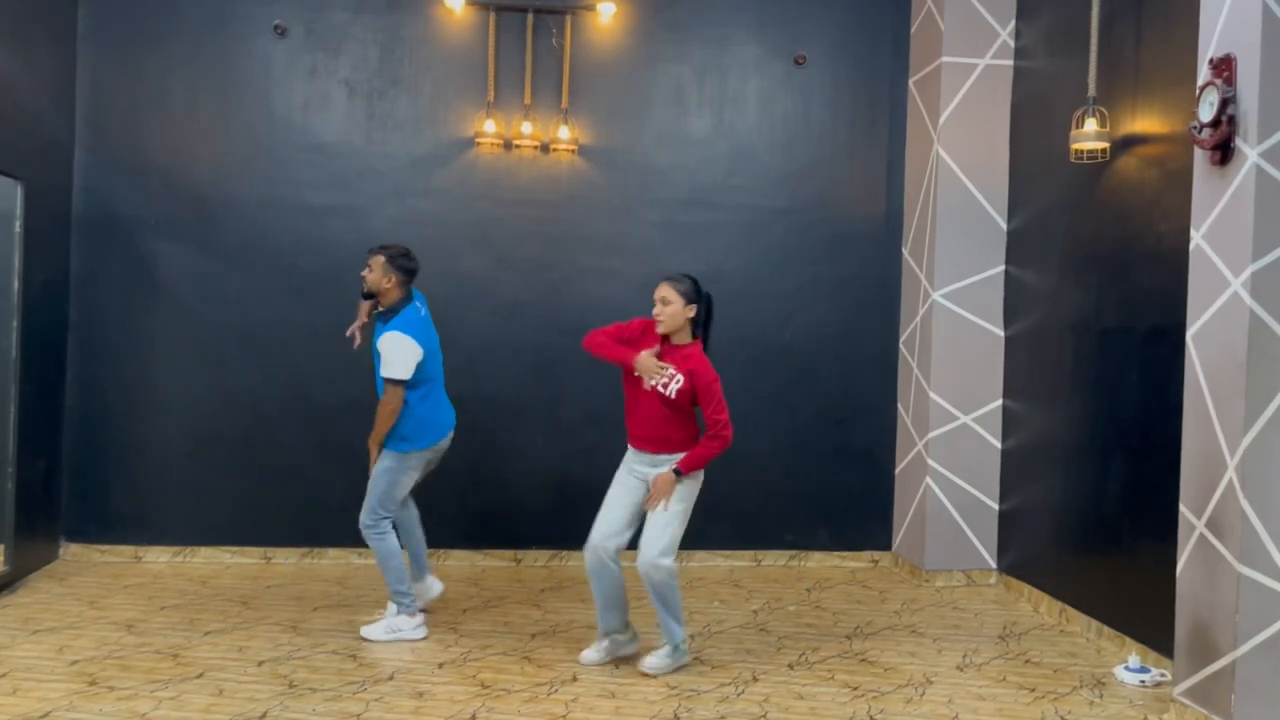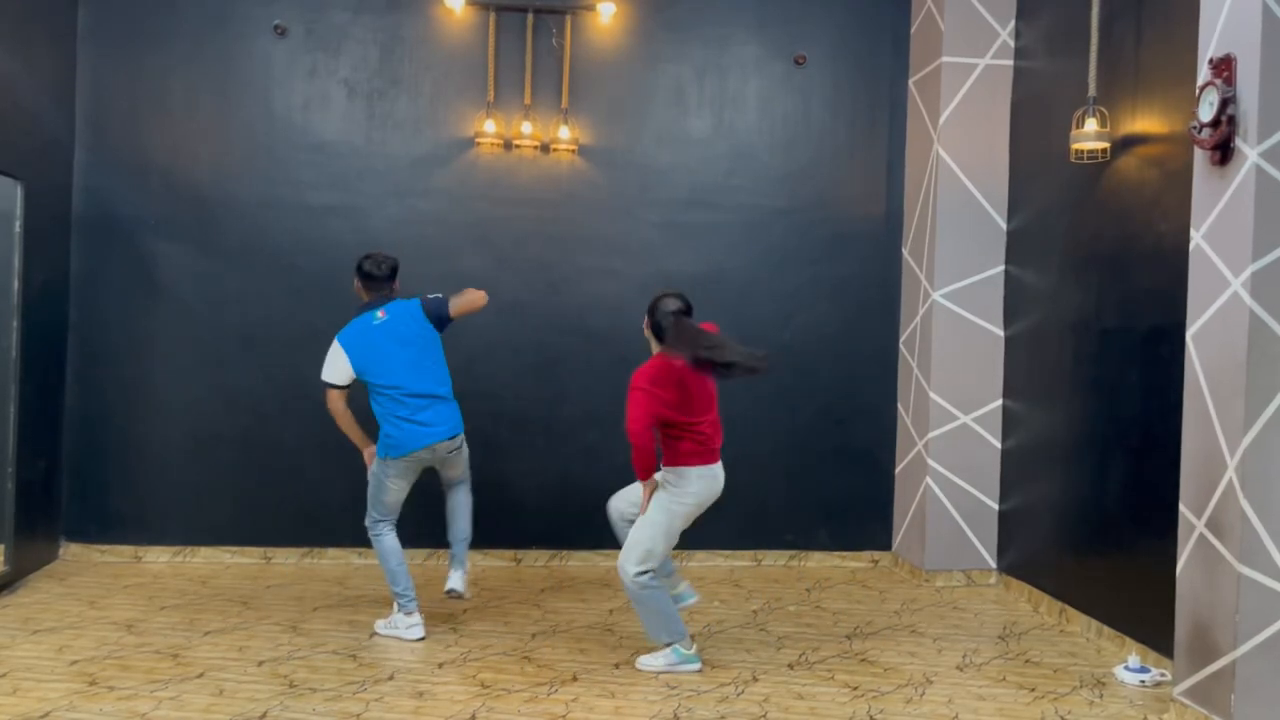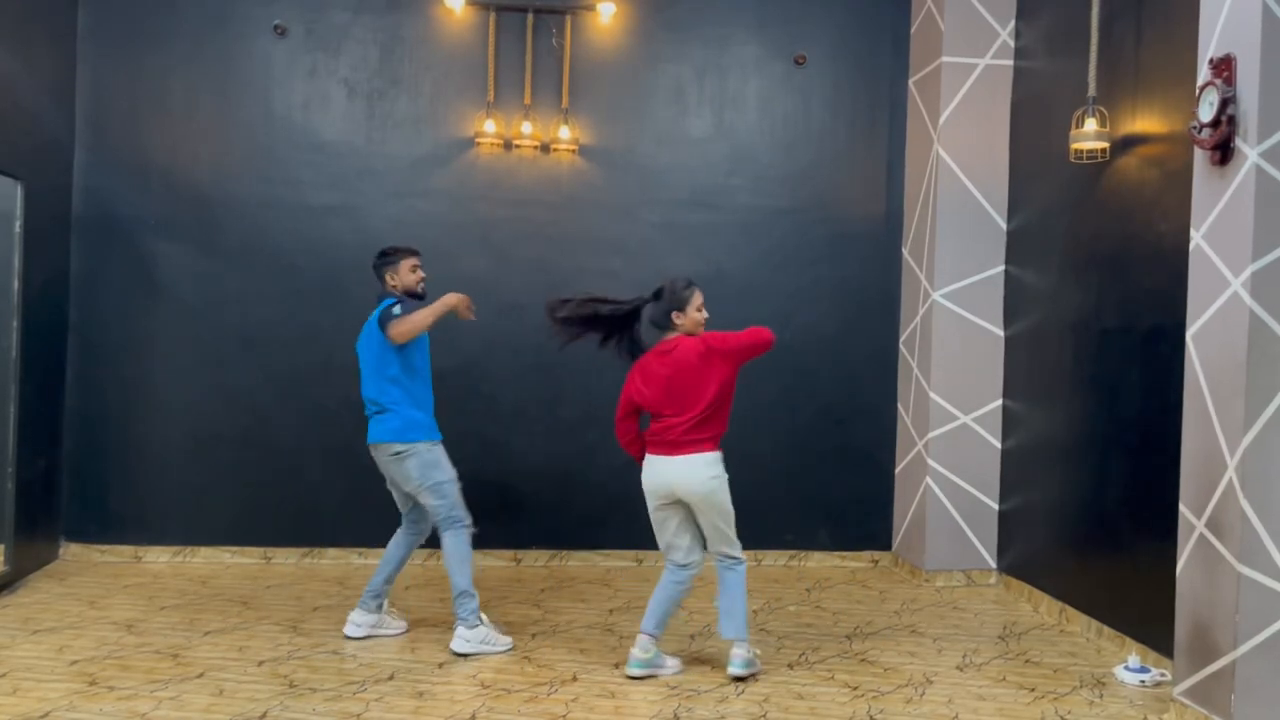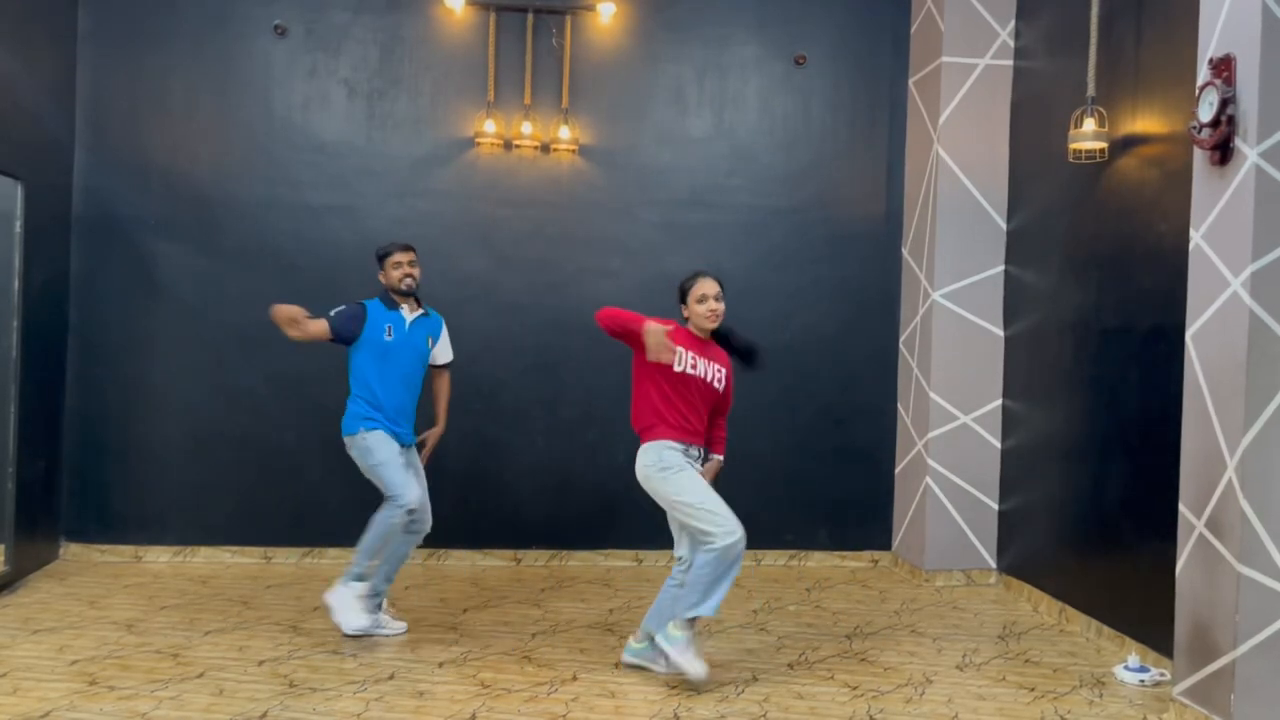
dt=0.3s
person 1, frame 1
left shoulder: (700, 368)
right shoulder: (645, 332)
left elbow: (721, 434)
right elbow: (593, 340)
left wrist: (676, 474)
right wrist: (634, 359)
left hip: (679, 468)
right hip: (635, 460)
left knee: (653, 559)
right knee: (600, 546)
left ankle: (675, 644)
right ankle: (616, 636)
person 1, frame 2
left shoulder: (649, 375)
right shoulder: (700, 349)
left elbow: (638, 436)
right elbow: (706, 331)
left wrist: (646, 481)
left hip: (686, 480)
right hip: (709, 473)
left knee: (634, 567)
right knee: (620, 509)
left ankle: (682, 649)
right ankle: (673, 587)
person 1, frame 3
left shoulder: (643, 366)
right shoulder: (711, 347)
left elbow: (625, 424)
right elbow: (764, 338)
right wrist: (724, 348)
left hip: (658, 470)
right hip: (703, 468)
left knee: (682, 562)
right knee: (728, 557)
left ankle: (644, 650)
right ankle: (739, 650)
person 1, frame 4
left shoulder: (722, 361)
right shoulder: (661, 337)
right elbow: (606, 316)
left wrist: (715, 459)
right wrist: (649, 328)
left hip: (691, 462)
right hip: (660, 457)
left knee: (695, 558)
right knee: (729, 536)
left ankle: (649, 640)
right ankle: (677, 626)
person 2, frame 1
left shoulder: (398, 337)
right shoulder: (407, 298)
left elbow: (391, 403)
right elbow: (372, 298)
left wrist: (374, 447)
right wrist: (365, 312)
left hip: (413, 438)
right hip: (433, 430)
left knee: (374, 522)
right knee: (395, 501)
left ankle: (405, 613)
right ankle: (421, 581)
person 2, frame 2
left shoulder: (344, 340)
right shoulder: (418, 310)
left elbow: (334, 402)
right elbow: (478, 298)
left wrist: (365, 447)
right wrist: (456, 298)
left hip: (398, 446)
right hip: (447, 433)
left knee: (380, 525)
right knee: (459, 483)
left ankle: (406, 615)
right ankle: (457, 570)
person 2, frame 3
left shoulder: (381, 323)
right shoulder: (395, 312)
right elbow: (401, 332)
right wrist: (446, 302)
left hip: (384, 442)
right hip: (412, 441)
left knee: (416, 524)
right knee: (455, 523)
left ankle: (367, 612)
right ankle: (469, 627)
person 2, frame 4
left shoulder: (434, 325)
right shoulder: (365, 315)
left elbow: (441, 375)
right elbow: (303, 330)
left wrist: (438, 426)
right wrist: (284, 314)
left hip: (406, 439)
right hip: (368, 431)
left knee: (417, 522)
right knee: (407, 500)
left ankle: (369, 608)
right ankle: (352, 585)
